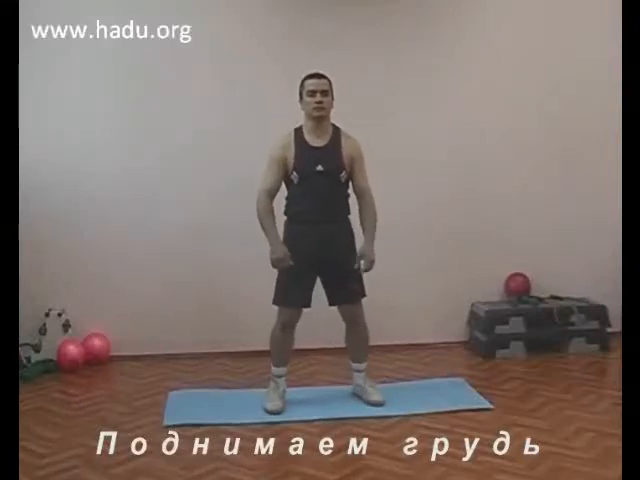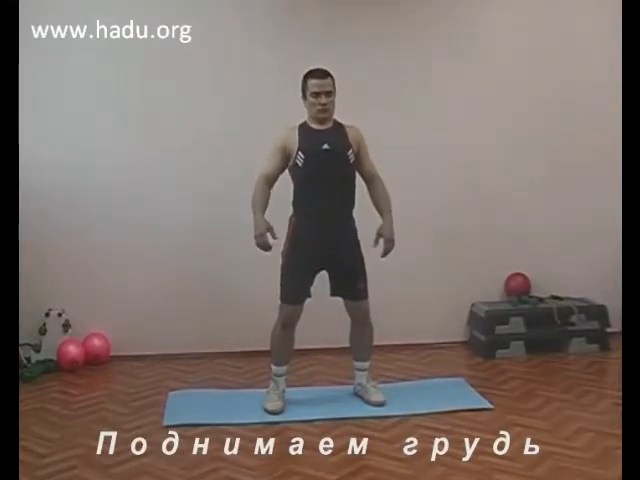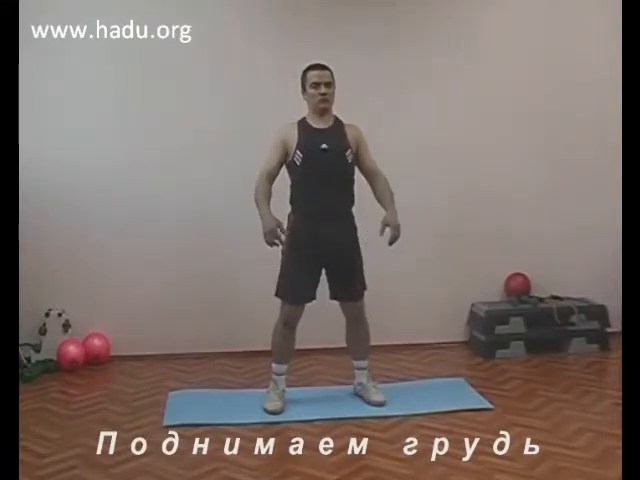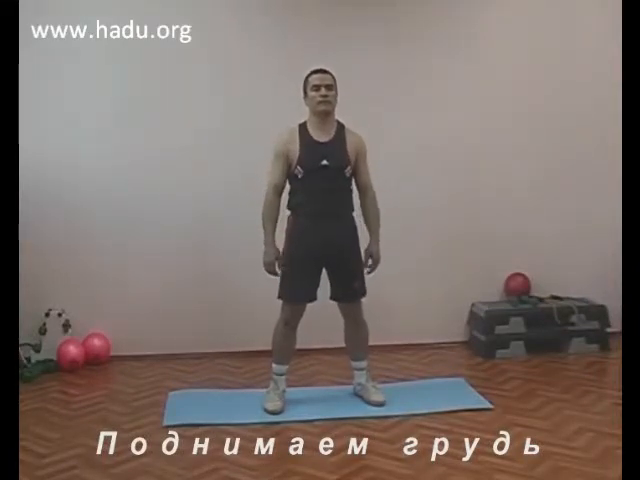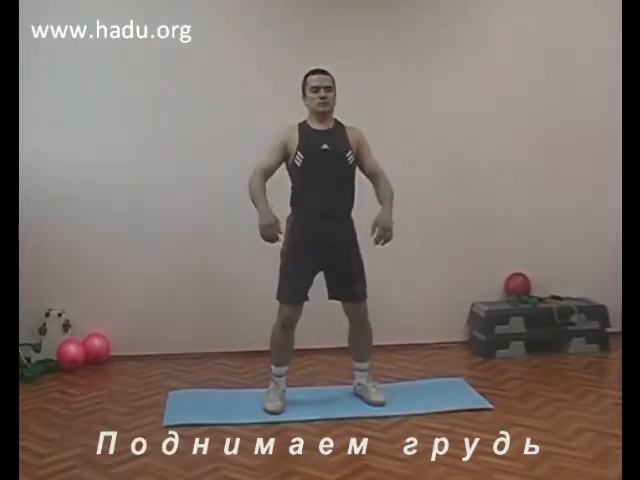
dt=1s
person 1, frame 1
left shoulder: (348, 145)
right shoulder: (286, 146)
left elbow: (364, 195)
right elbow: (265, 196)
left wrist: (369, 241)
right wrist: (275, 242)
left hip: (339, 238)
right hip: (299, 238)
left knee: (354, 315)
right knee: (286, 318)
left ankle: (361, 380)
right ankle: (277, 385)
person 1, frame 2
left shoulder: (352, 135)
right shoulder: (290, 138)
left elbow: (372, 179)
right elbow: (265, 179)
left wrist: (387, 219)
right wrist: (259, 218)
left hip: (344, 234)
right hip: (304, 235)
left knee: (361, 311)
right knee: (288, 314)
left ankle: (362, 380)
right ankle: (276, 385)
person 1, frame 3
left shoulder: (351, 133)
right shoulder: (289, 134)
left elbow: (374, 175)
right elbow: (265, 178)
left wrist: (391, 210)
right wrist: (265, 214)
left hip: (343, 233)
right hip: (302, 234)
left knee: (355, 311)
right knee: (289, 314)
left ankle: (363, 380)
right ankle: (277, 385)
person 1, frame 4
left shoulder: (353, 141)
right shoulder: (289, 141)
left elbow: (367, 193)
right elbow: (273, 194)
left wrist: (375, 240)
right wrist: (269, 243)
left hip: (343, 234)
right hip: (302, 234)
left knee: (353, 311)
right knee: (290, 314)
left ankle: (362, 380)
right ankle: (277, 385)
person 1, frame 5
left shoulder: (353, 136)
right shoulder: (290, 135)
left elbow: (378, 176)
right elbow: (258, 176)
left wrist: (386, 211)
right wrist: (264, 212)
left hip: (343, 234)
right hip: (301, 235)
left knee: (359, 313)
right knee: (287, 315)
left ankle: (363, 381)
right ankle: (277, 386)
